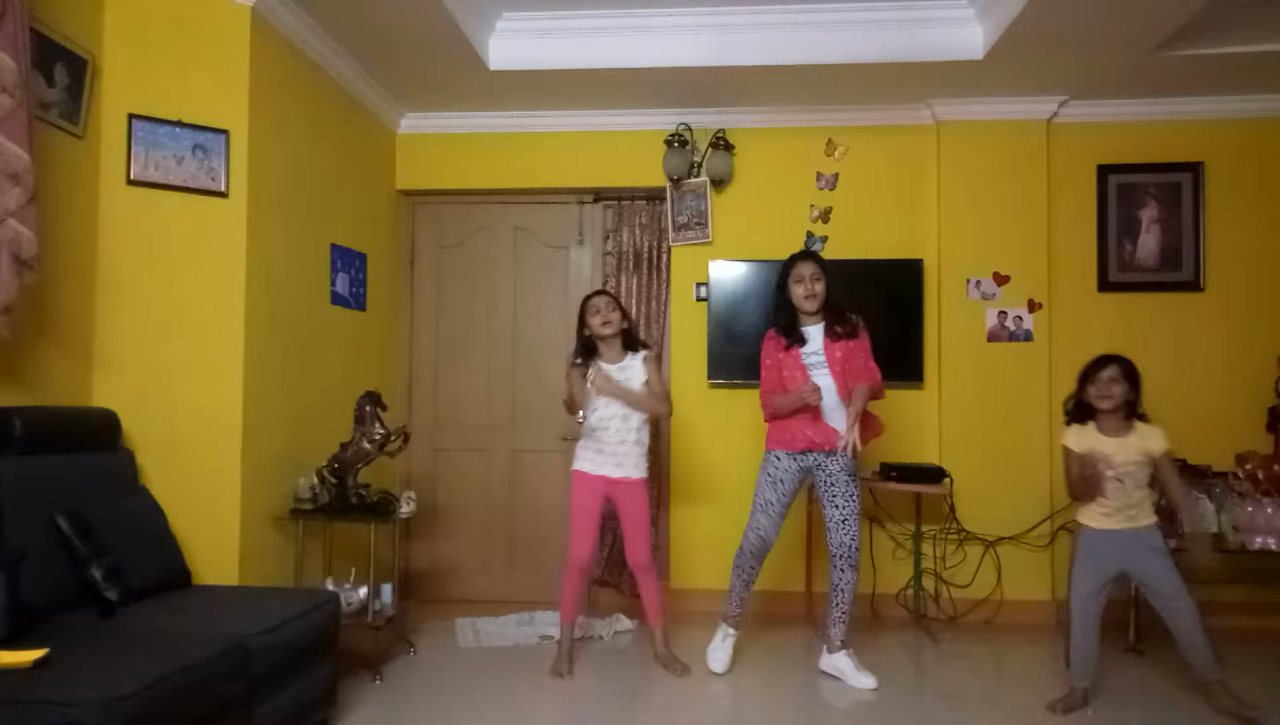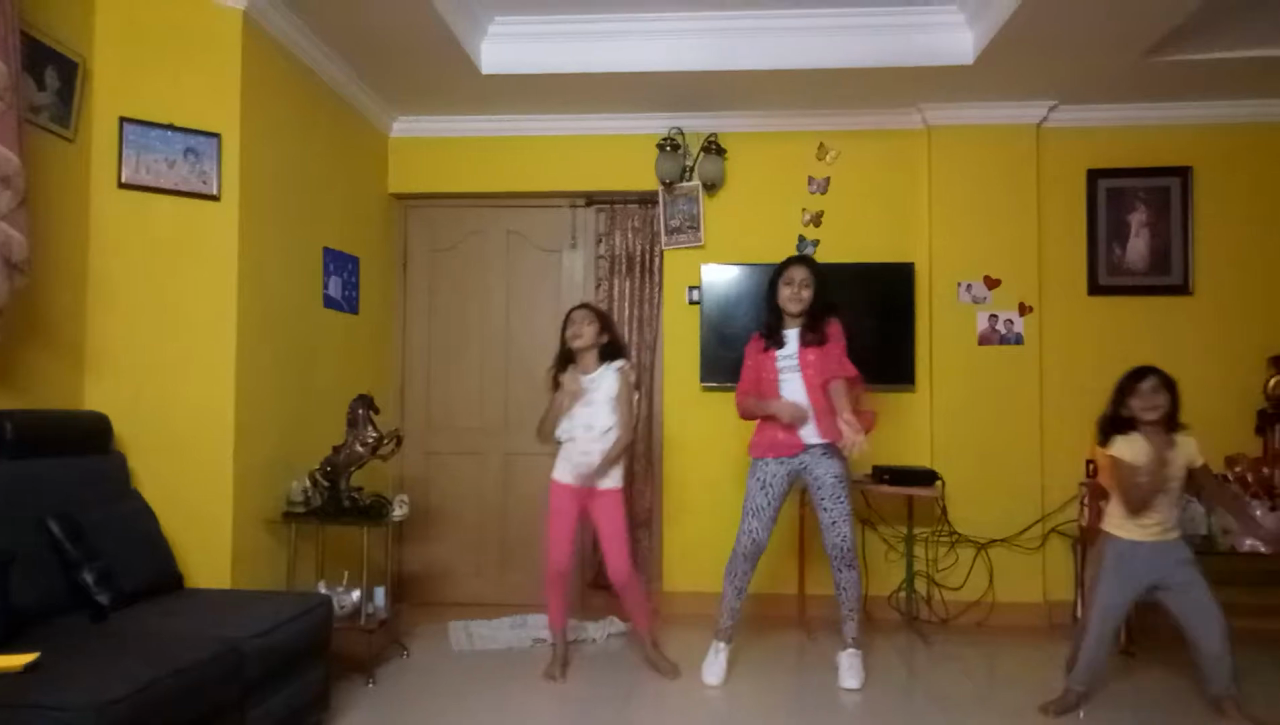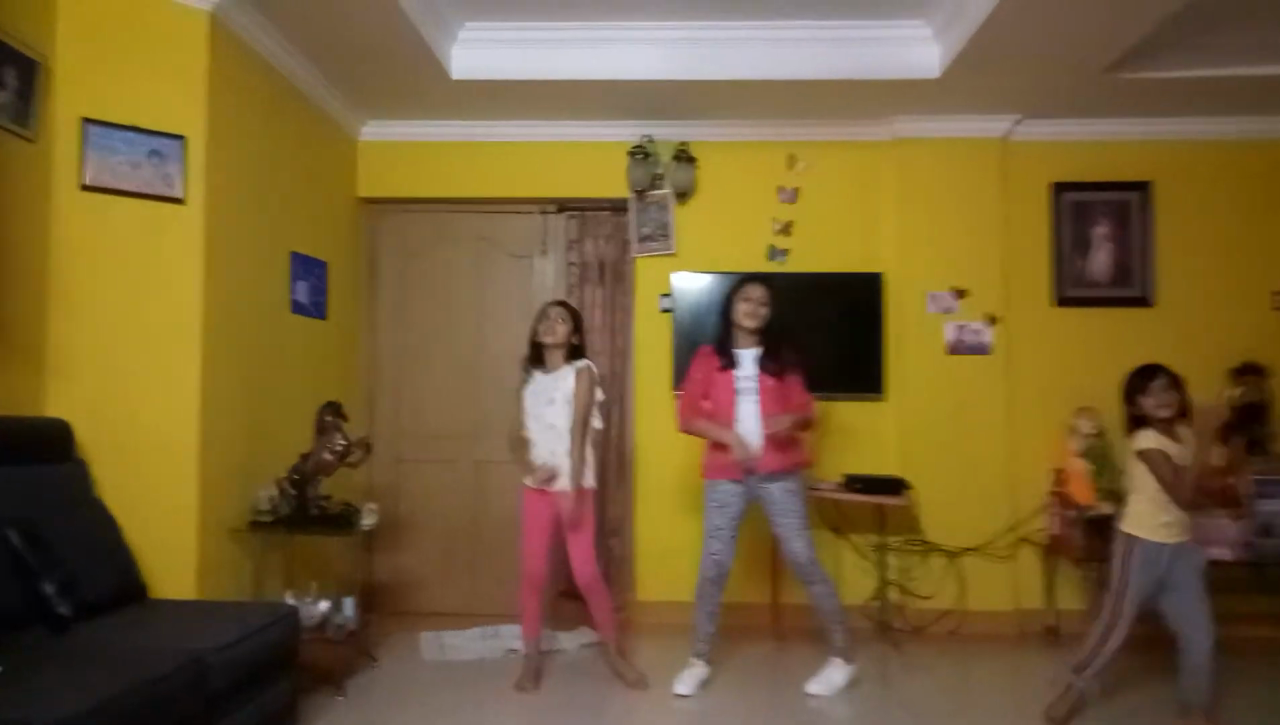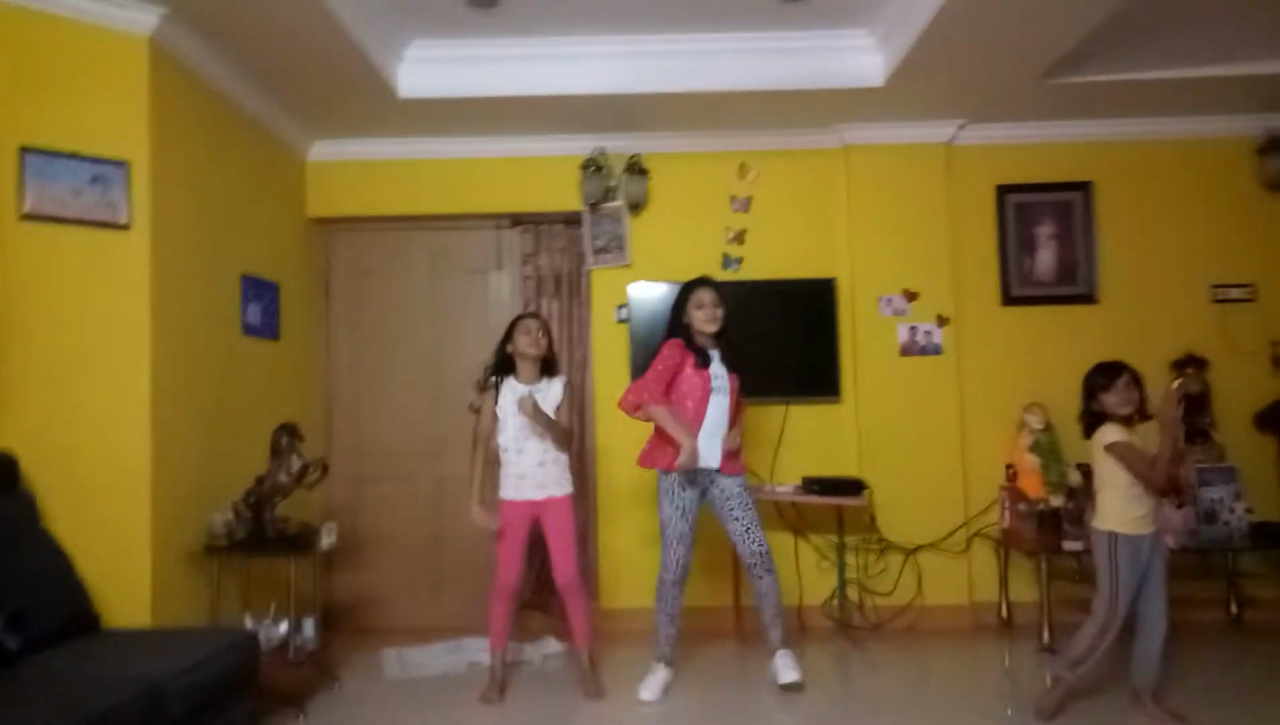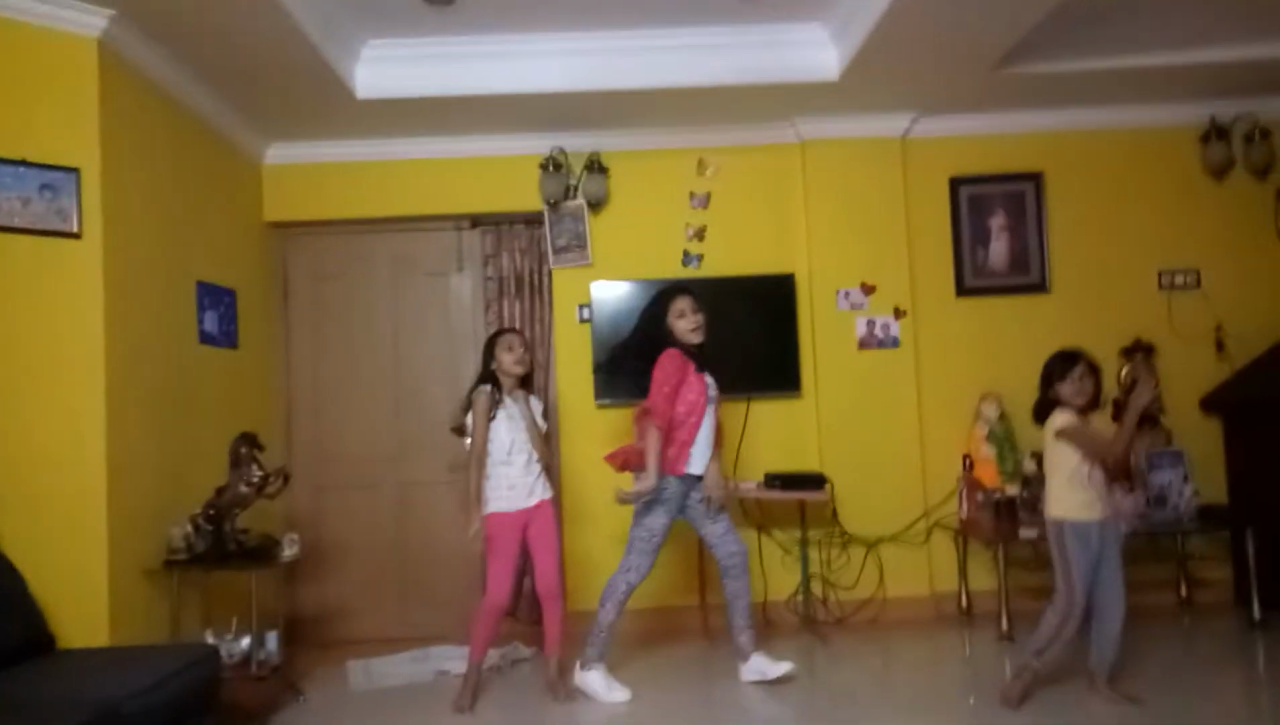
dt=0.2s
person 1, frame 1
left shoulder: (849, 328)
right shoulder: (775, 341)
left elbow: (863, 380)
right elbow: (769, 404)
left wrist: (852, 420)
right wrist: (800, 397)
left hip: (837, 449)
right hip: (787, 449)
left knee: (845, 546)
right knee: (756, 538)
left ankle: (836, 650)
right ankle: (730, 625)
person 1, frame 2
left shoulder: (827, 330)
right shoulder: (759, 342)
left elbow: (840, 376)
right elbow: (745, 401)
left wrist: (847, 416)
right wrist: (775, 407)
left hip: (822, 450)
right hip: (772, 452)
left knee: (841, 544)
right knee: (748, 543)
left ankle: (851, 647)
right ankle: (721, 641)
person 1, frame 3
left shoulder: (779, 358)
right shoulder: (709, 357)
left elbow: (802, 411)
right elbow: (689, 417)
left wrist: (786, 422)
right wrist: (730, 439)
left hip: (778, 472)
right hip: (726, 474)
left knee: (803, 560)
right knee: (714, 565)
left ankle: (840, 656)
right ankle: (699, 659)
person 1, frame 4
left shoulder: (724, 359)
right shoulder: (676, 349)
right elbow: (645, 398)
left wrist: (735, 433)
right wrist: (683, 439)
left hip: (723, 470)
right hip: (684, 471)
left knee: (757, 552)
right knee: (676, 565)
left ankle: (778, 650)
right ankle: (662, 663)
person 1, frame 5
left shoulder: (699, 365)
right shoulder: (672, 358)
right elbow: (656, 413)
left wrist: (714, 468)
right wrist: (649, 472)
left hip: (695, 478)
right hip: (665, 477)
left knee: (734, 555)
right knee: (636, 566)
left ankle: (750, 656)
right ankle: (590, 665)
person 2, frame 1
left shoulder: (643, 361)
right shoulder: (582, 365)
left elbow: (663, 407)
right elbow: (571, 405)
left wrist: (615, 387)
right wrist: (578, 393)
left hip: (631, 474)
right hip: (588, 471)
left knee: (641, 559)
right knee: (579, 558)
left ankle: (660, 645)
right ankle: (565, 644)
person 2, frame 2
left shoulder: (618, 372)
right shoulder: (563, 378)
left elbow: (627, 433)
right elbow: (543, 433)
left wrist: (596, 470)
right wrist: (563, 399)
left hip: (605, 484)
right hip: (563, 482)
left knee: (620, 571)
right knee: (557, 567)
left ankle: (649, 644)
right ankle: (559, 649)
person 2, frame 3
left shoulder: (582, 371)
right shoulder: (532, 380)
left elbow: (581, 428)
right elbow: (526, 437)
left wrist: (575, 493)
right wrist: (531, 465)
left hip: (578, 484)
right hip: (539, 486)
left knee: (587, 575)
right knee: (533, 572)
left ankle: (613, 651)
right ankle: (532, 658)
person 2, frame 4
left shoulder: (558, 387)
right shoulder: (497, 388)
left elbow: (566, 440)
right elbow: (482, 445)
left wrist: (542, 417)
right wrist: (476, 501)
left hip: (557, 495)
right hip: (515, 496)
left knee: (569, 579)
right knee: (507, 583)
left ankle: (585, 665)
right ankle: (497, 670)
person 2, frame 5
left shoulder: (532, 402)
right shoulder: (485, 395)
left elbow: (542, 456)
right elbow: (478, 454)
left wrist: (527, 414)
right wrist: (475, 510)
left hip: (539, 502)
right hip: (501, 509)
left knee: (550, 587)
right knee: (497, 597)
left ankle: (553, 670)
right ankle: (471, 676)
person 3, frame 1
left shoulder: (1150, 435)
right shoulder: (1077, 437)
left elbow: (1175, 487)
right elbow: (1078, 494)
right wrist: (1089, 471)
left hip: (1143, 535)
right hip: (1096, 536)
left knee: (1181, 610)
right knee: (1082, 612)
left ankle: (1216, 686)
right ankle: (1080, 687)
person 3, frame 2
left shoulder: (1183, 445)
right shoulder: (1121, 446)
left elbow: (1219, 491)
right elbow: (1133, 506)
right wrist: (1154, 472)
left hip: (1169, 547)
right hip: (1122, 547)
left knee: (1210, 624)
right knee: (1097, 622)
left ankle: (1226, 699)
right ankle: (1075, 688)
person 3, frame 3
left shoulder: (1179, 438)
right shoulder: (1148, 441)
left elbow: (1197, 493)
right elbow: (1184, 496)
right wrist: (1199, 449)
left hip: (1179, 546)
right hip: (1141, 543)
left knee: (1198, 631)
right knee: (1117, 620)
right ankle: (1075, 689)
person 3, frame 4
left shoulder: (1128, 434)
right shoulder: (1109, 435)
left elbow: (1164, 485)
right elbow: (1152, 480)
left wrist: (1172, 438)
right wrist: (1168, 428)
left hip: (1147, 537)
right hip: (1117, 537)
left knee: (1155, 619)
right knee: (1108, 616)
left ankle: (1145, 694)
right ankle: (1063, 680)
person 3, frame 5
left shoulder: (1083, 425)
right shoulder: (1061, 421)
left elbow: (1108, 465)
right elbow: (1112, 455)
right wrist: (1135, 405)
left hip: (1100, 524)
right hip: (1068, 524)
left knee: (1110, 604)
right knee: (1071, 604)
left ankle: (1100, 677)
right ankle: (1029, 669)
